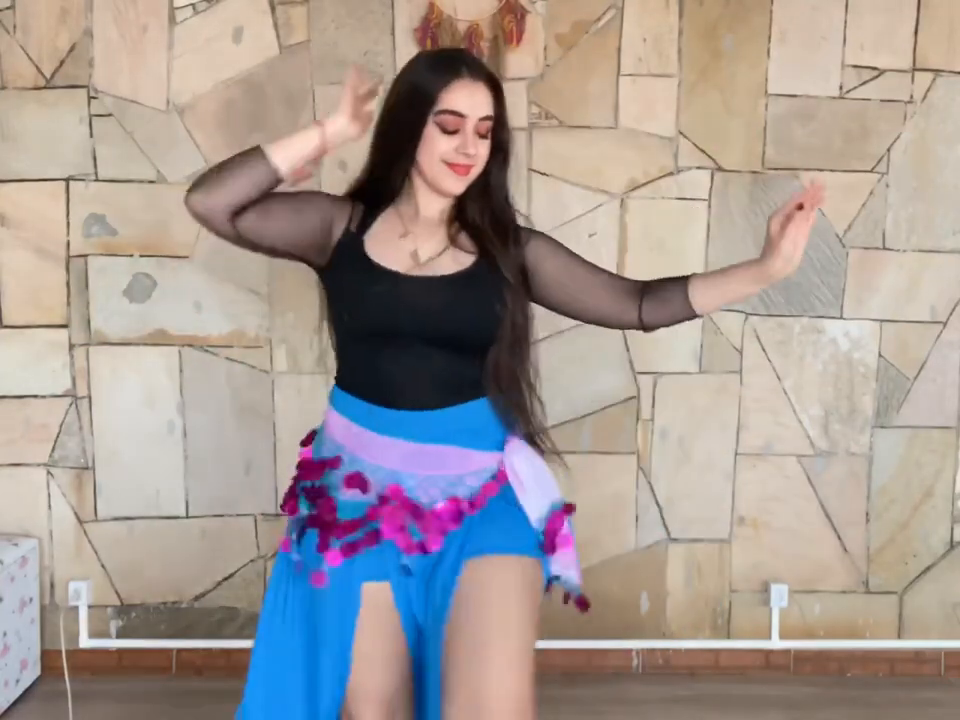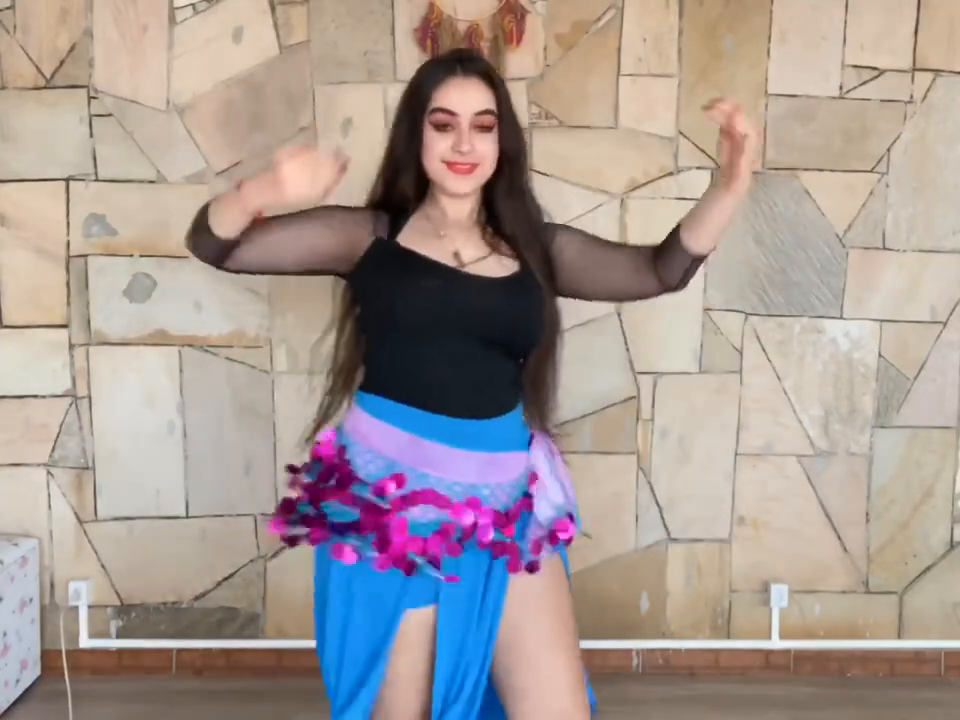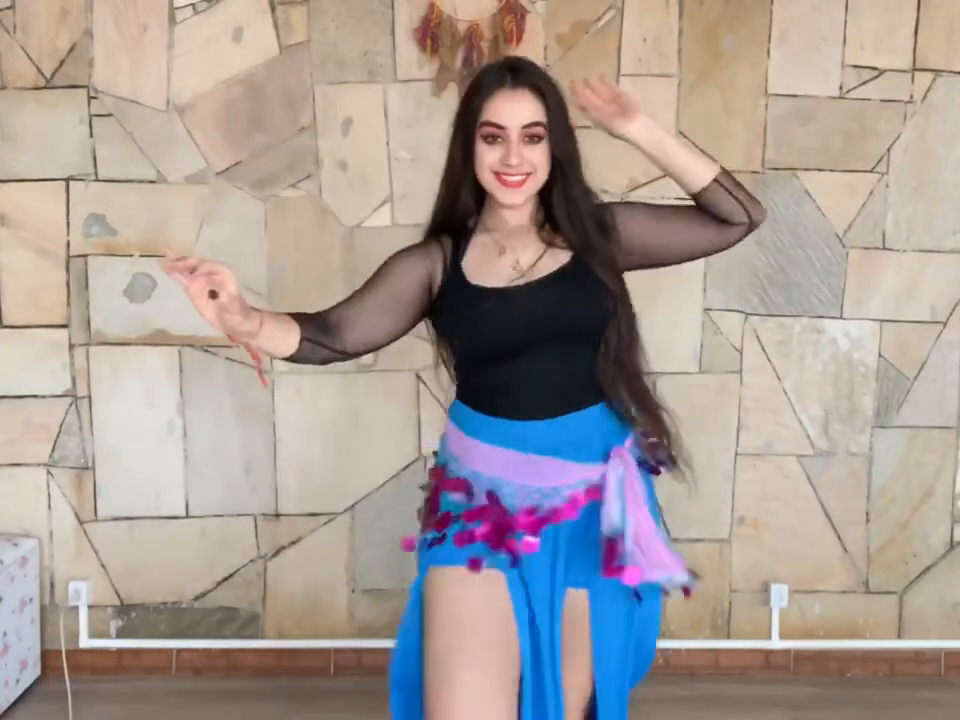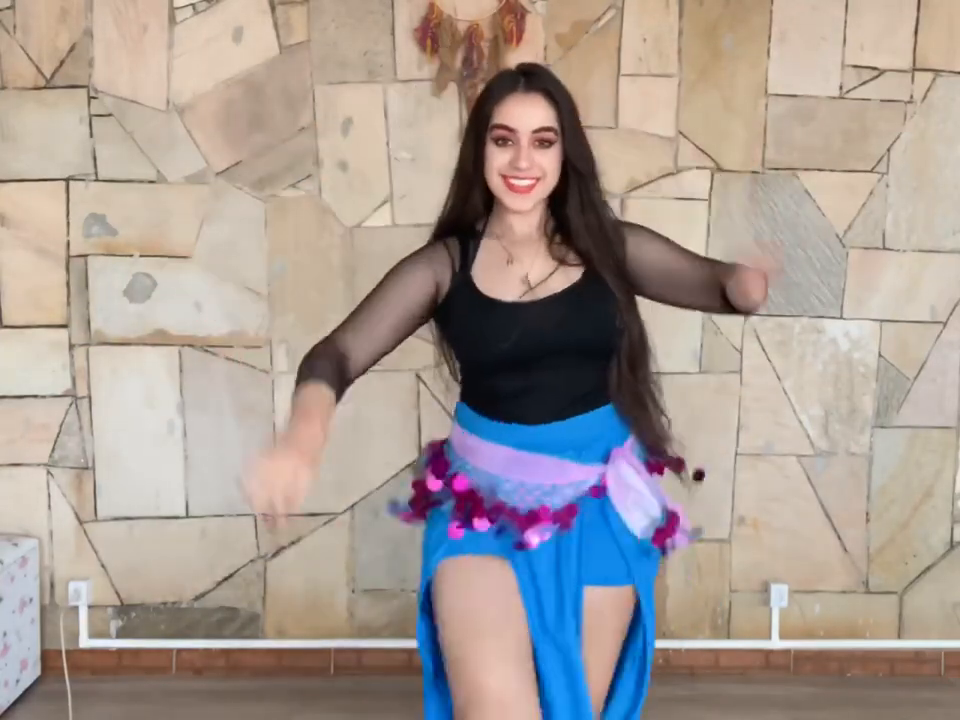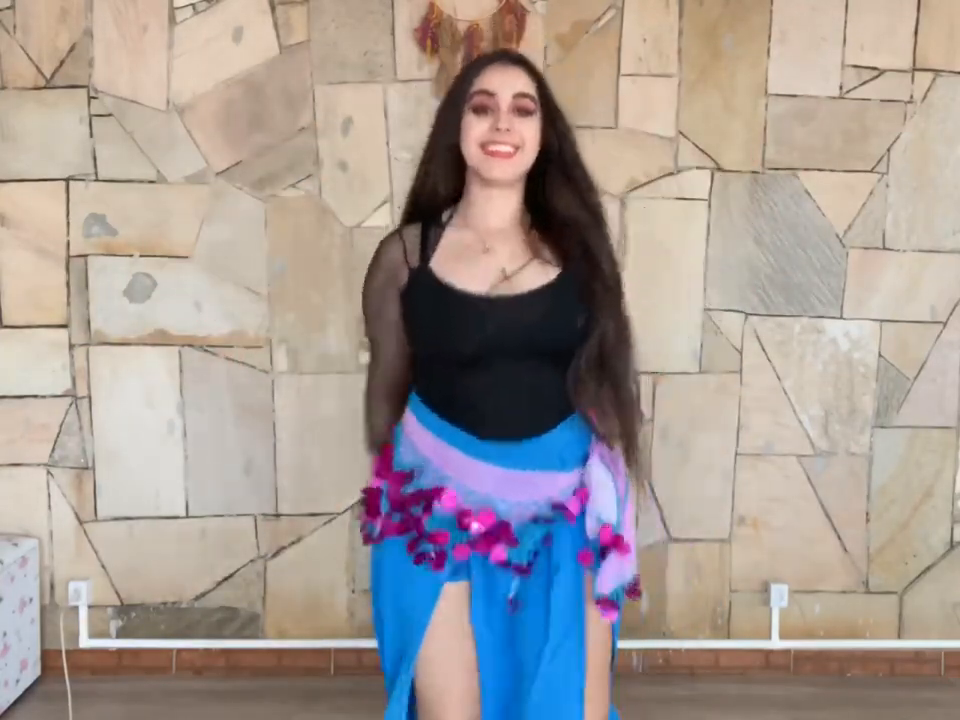
dt=0.5s
person 1, frame 1
left shoulder: (510, 249)
right shoulder: (341, 226)
left elbow: (639, 304)
right elbow: (210, 203)
left wrist: (765, 268)
right wrist: (327, 134)
left hip: (482, 503)
right hip: (361, 502)
person 1, frame 2
left shoulder: (536, 247)
right shoulder: (369, 236)
left elbow: (662, 269)
right elbow: (208, 238)
left wrist: (728, 180)
right wrist: (261, 195)
left hip: (505, 510)
right hip: (386, 510)
person 1, frame 3
left shoulder: (597, 234)
right shoulder: (435, 262)
left elbow: (738, 219)
right elbow: (336, 335)
left wrist: (639, 131)
right wrist: (246, 321)
left hip: (593, 510)
right hip: (481, 512)
person 1, frame 4
left shoulder: (606, 246)
right shoulder: (447, 264)
left elbow: (711, 290)
right elbow: (337, 357)
left wrist: (741, 285)
right wrist: (304, 440)
left hip: (599, 512)
right hip: (482, 507)
person 1, frame 5
left shoulder: (578, 244)
right shoulder: (405, 255)
right elbow: (387, 384)
right wrist: (387, 473)
left hip: (559, 510)
right hip: (439, 509)
